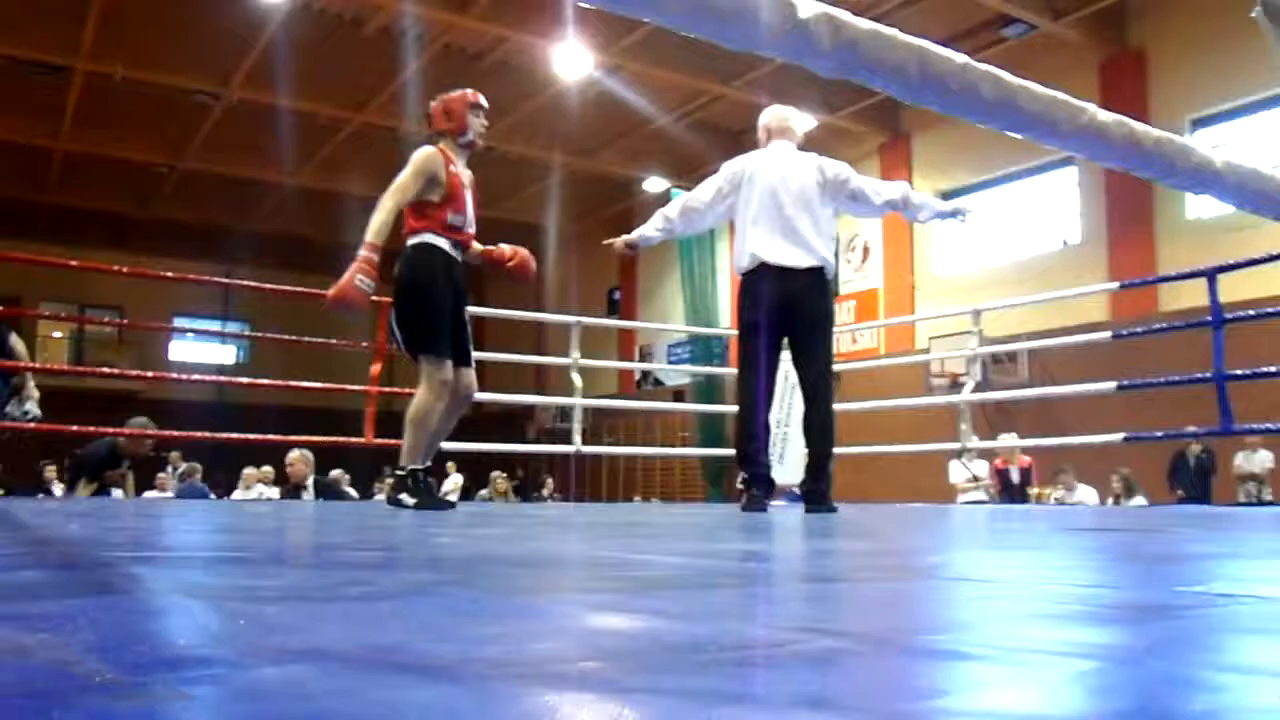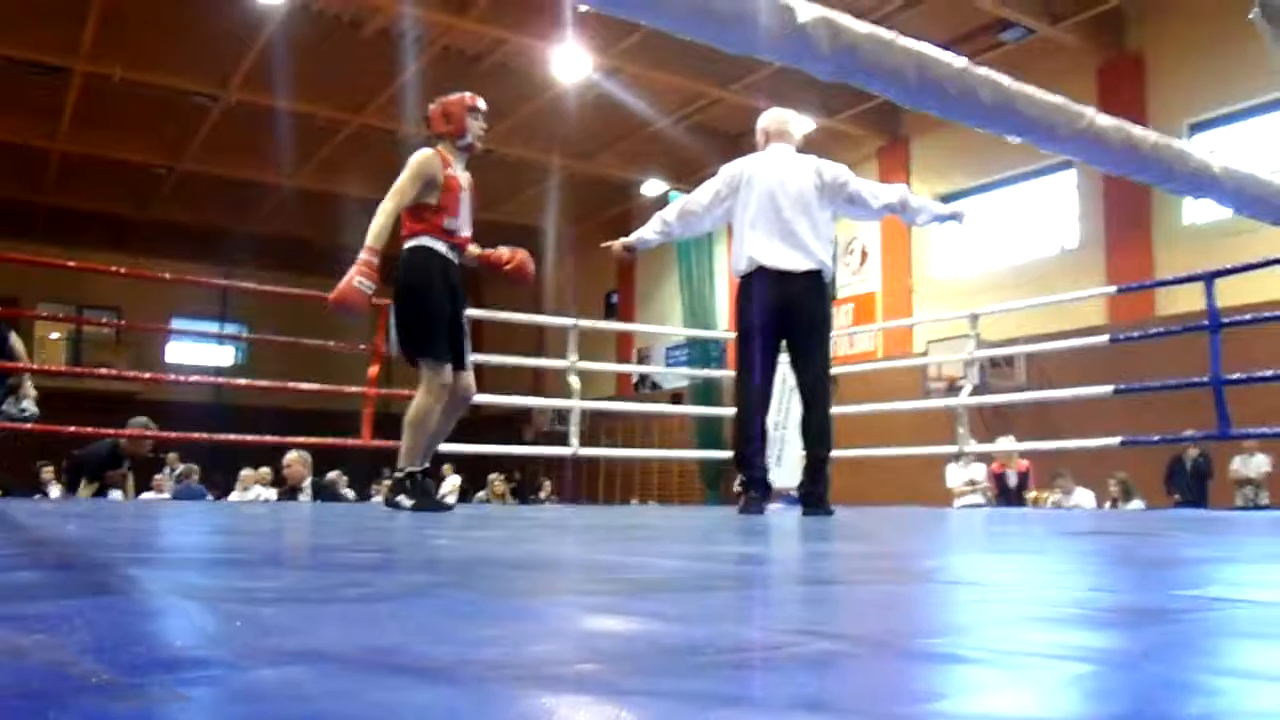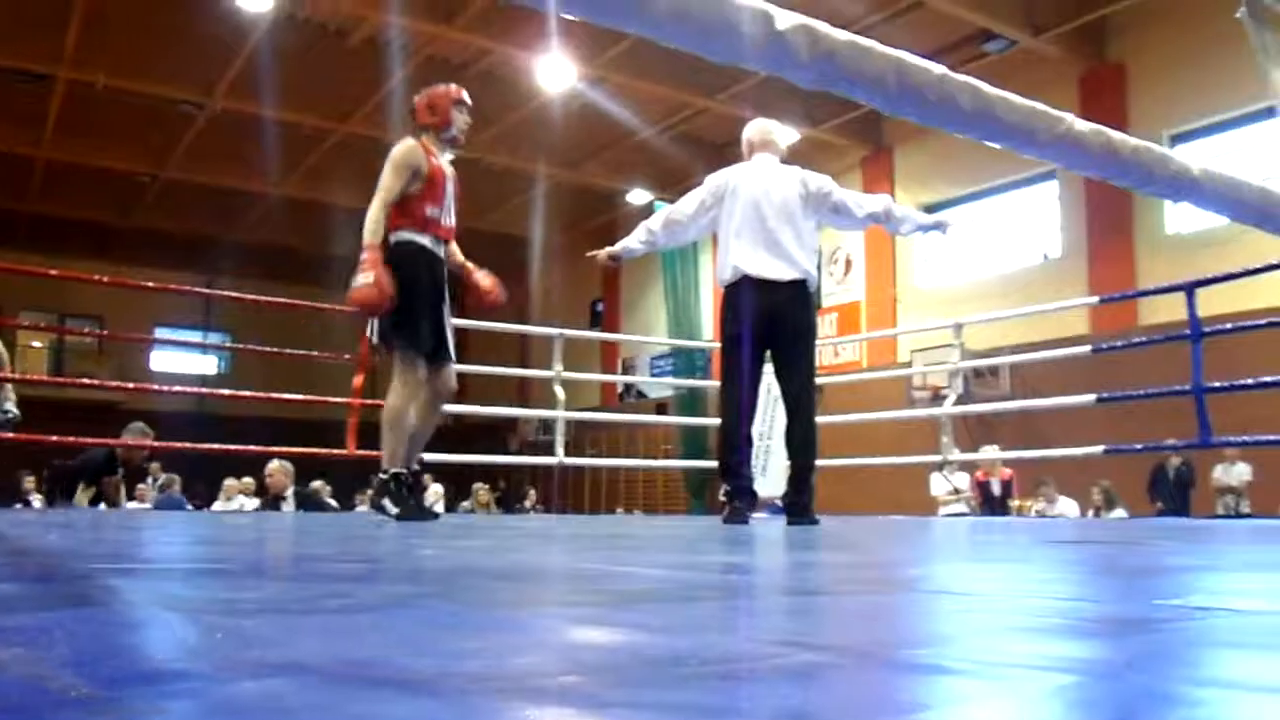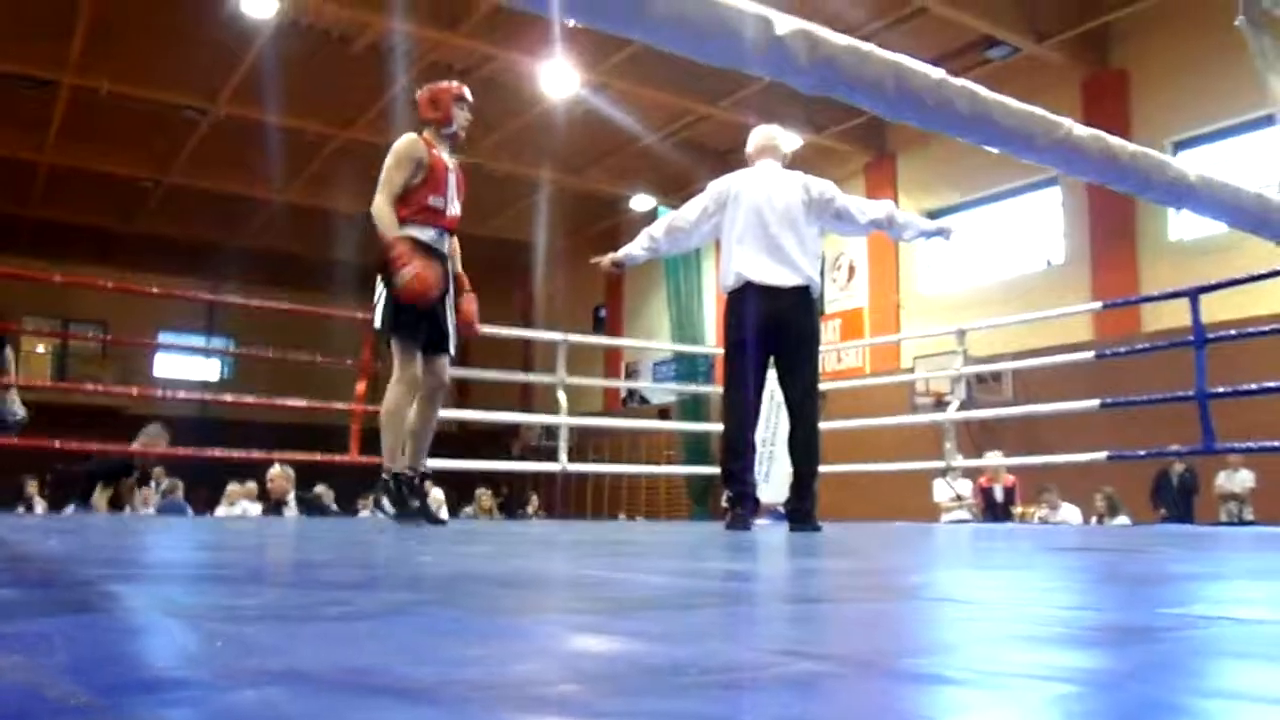
dt=0.1s
person 1, frame 1
left shoulder: (464, 174)
right shoulder: (431, 157)
right elbow: (388, 205)
left wrist: (495, 254)
right wrist: (366, 259)
left hip: (449, 274)
right hip: (425, 268)
left knee: (464, 386)
right knee: (437, 378)
left ankle: (418, 471)
right ankle: (405, 479)
person 1, frame 2
left shoulder: (463, 176)
right shoulder: (429, 160)
right elbow: (389, 209)
left wrist: (492, 256)
right wrist: (366, 263)
left hip: (446, 276)
right hip: (423, 271)
left knee: (462, 388)
right knee: (436, 380)
left ankle: (417, 473)
right ankle: (403, 481)
person 1, frame 3
left shoulder: (447, 168)
right shoulder: (411, 150)
right elbow: (377, 208)
left wrist: (471, 271)
right wrist: (370, 262)
left hip: (431, 274)
right hip: (407, 268)
left knee: (442, 384)
right knee: (410, 376)
left ankle: (405, 476)
right ankle: (388, 483)
person 1, frame 4
left shoulder: (451, 164)
right shoulder: (413, 145)
right elbow: (381, 203)
left wrist: (464, 286)
right wrist: (403, 254)
left hip: (437, 270)
right hip: (411, 262)
left knee: (437, 379)
right knee: (408, 371)
left ankle: (411, 480)
right ankle: (391, 479)
person 2, frame 1
left shoulder: (742, 168)
right shoulder: (824, 169)
left elbow: (692, 206)
right elbow: (883, 193)
left wrist: (640, 236)
right wrist: (943, 208)
left hip: (763, 283)
right hip: (810, 284)
left knee: (756, 386)
right knee: (817, 387)
left ankle: (756, 487)
right ankle: (817, 491)
person 2, frame 2
left shoulder: (741, 171)
right shoulder: (822, 171)
left elbow: (690, 209)
right elbow: (880, 197)
left wrist: (638, 239)
right wrist: (940, 211)
left hip: (760, 286)
right hip: (808, 287)
left knee: (753, 389)
right knee: (815, 390)
left ankle: (754, 489)
right ankle: (815, 494)
person 2, frame 3
left shoulder: (726, 181)
right shoulder: (807, 182)
left elbow: (675, 218)
right elbow: (865, 206)
left wrist: (623, 248)
right wrist: (924, 221)
left hip: (745, 296)
right hip: (793, 297)
left knee: (738, 398)
right knee: (799, 399)
left ankle: (738, 499)
right ankle: (799, 503)
person 2, frame 4
left shoulder: (729, 187)
right shoulder: (809, 187)
left elbow: (678, 225)
right elbow: (868, 212)
left wrist: (626, 255)
right wrist: (927, 227)
left hip: (748, 302)
right hip: (796, 303)
left knee: (741, 404)
right knee: (802, 405)
left ankle: (741, 505)
right ankle: (802, 510)
